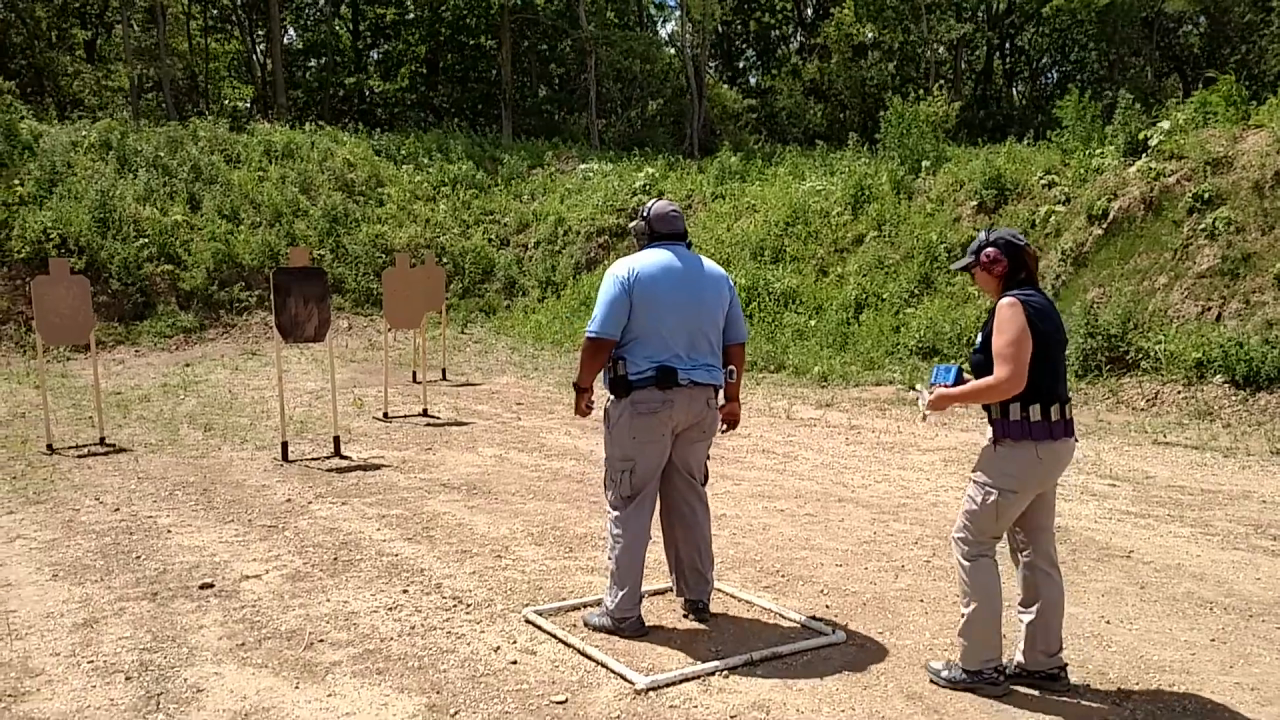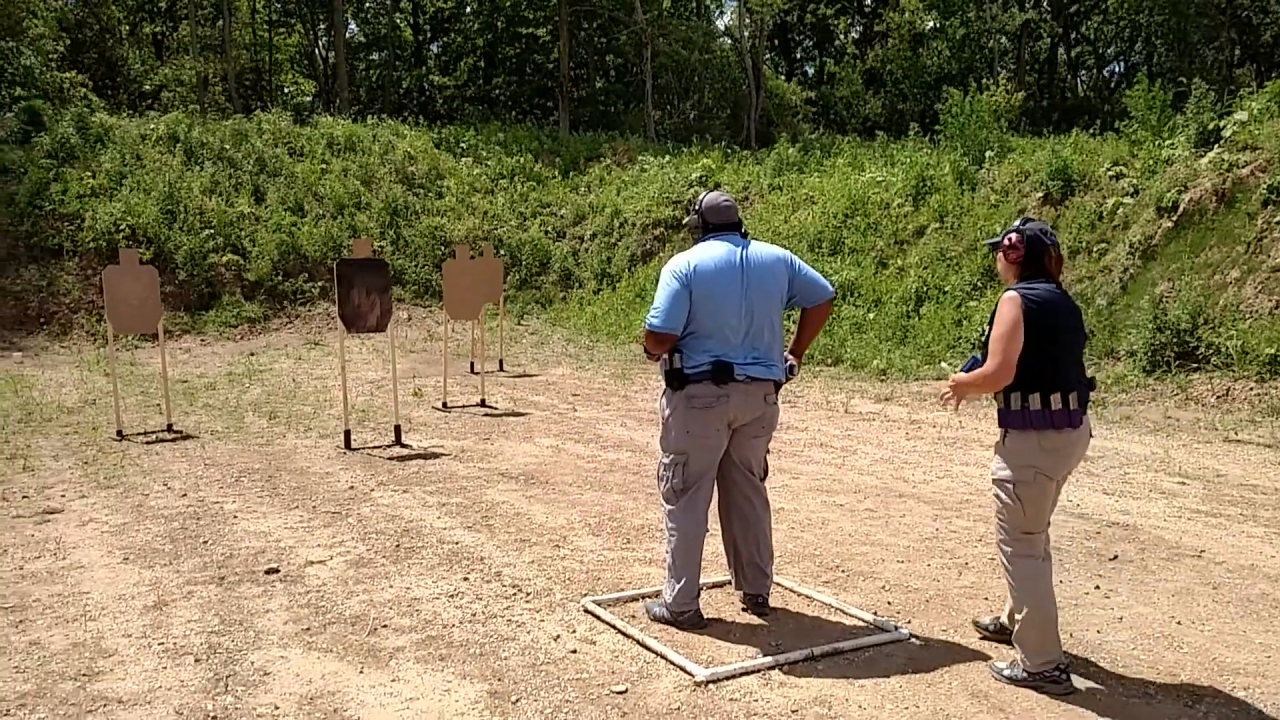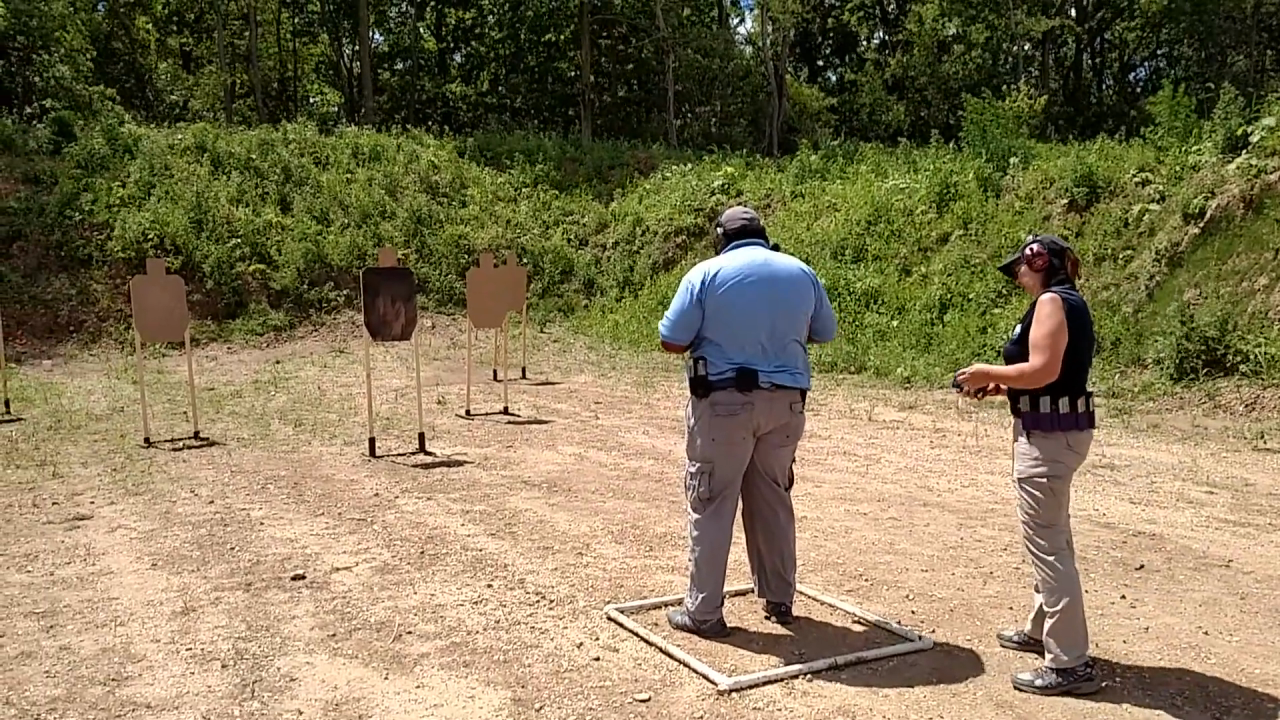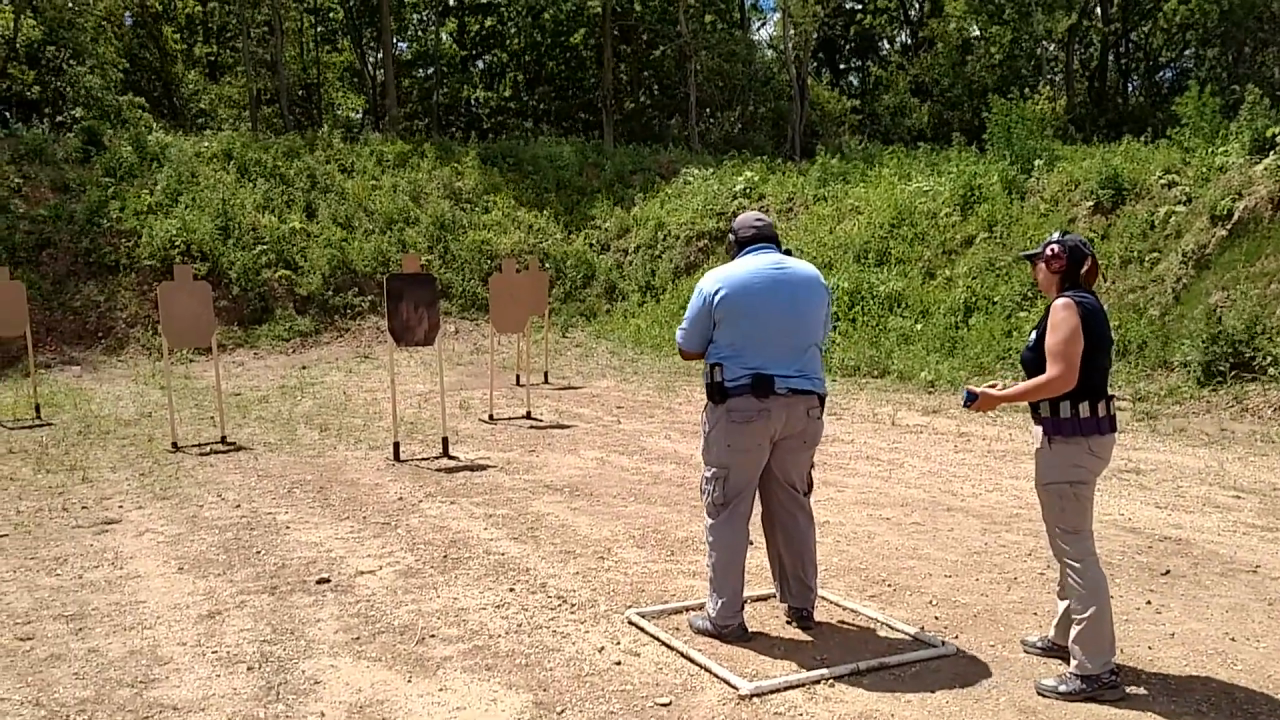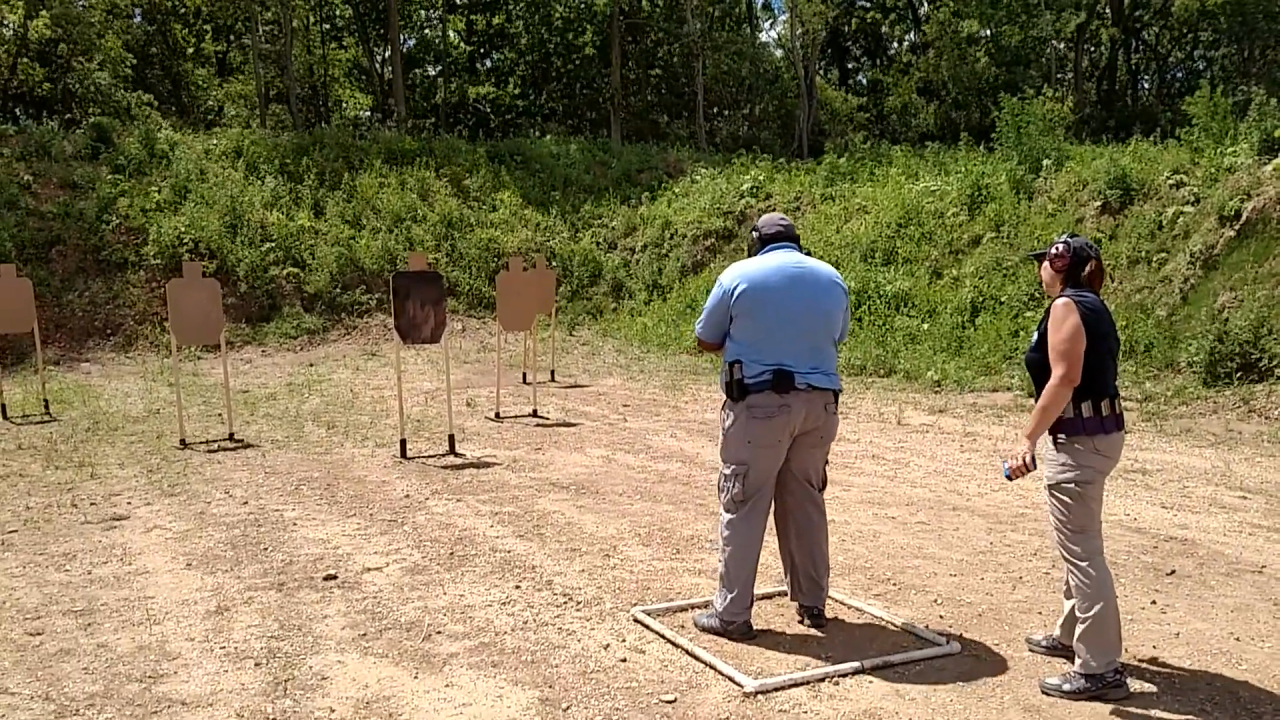
dt=1s
person 1, frame 1
left shoulder: (1011, 306)
right shoulder: (1037, 304)
left elbow: (1009, 382)
left wrist: (951, 396)
right wrist: (969, 386)
left hip: (1021, 445)
right hip: (1046, 441)
left knee: (971, 542)
right knee: (1035, 551)
left ankle: (981, 665)
right ankle: (1043, 661)
person 1, frame 2
left shoulder: (1017, 299)
right shoulder: (1061, 300)
left elbow: (998, 374)
left wrist: (961, 383)
right wrist: (972, 383)
left hip: (1034, 435)
right hip: (1070, 429)
left knee: (1020, 545)
right knee: (1031, 536)
left ankle: (1042, 664)
right ankle: (1018, 622)
person 1, frame 3
left shoulder: (1052, 301)
right shoulder: (1065, 301)
left elbow: (1043, 370)
left wrist: (987, 372)
right wrist: (998, 385)
left hip: (1047, 433)
right hip: (1057, 430)
left knee: (1045, 542)
right knee: (1050, 536)
left ankle: (1069, 663)
right ankle: (1042, 629)
person 1, frame 4
left shoulder: (1066, 306)
right shoulder: (1083, 304)
left elbow: (1061, 379)
left wrist: (999, 398)
right wrist: (1010, 390)
left hip: (1071, 439)
right hip: (1081, 433)
left knee: (1075, 550)
right knee: (1068, 545)
left ankle: (1096, 670)
right ankle: (1066, 636)
person 1, frame 5
left shoulder: (1067, 305)
right shoulder: (1091, 305)
left elbow: (1064, 379)
left wrist: (1029, 438)
left hip: (1078, 438)
right hip: (1098, 432)
left knee: (1082, 550)
right knee: (1078, 544)
left ankle: (1100, 669)
right ankle: (1071, 634)
person 2, frame 1
left shoulder: (627, 270)
right shoulder: (717, 275)
left elbow: (600, 341)
right elbow: (735, 344)
left wrist: (583, 387)
right wrist: (732, 398)
left hip: (643, 400)
right hip: (699, 400)
left knee: (629, 505)
right knee: (689, 498)
left ankle: (623, 611)
right ankle: (697, 597)
person 2, frame 2
left shoulder: (685, 264)
right shoulder: (775, 258)
left elbow: (661, 334)
right elbow: (822, 298)
left wrist: (651, 350)
right wrist: (796, 353)
left hip: (700, 394)
right hip: (760, 394)
left knee: (685, 497)
right knee: (748, 492)
left ankle: (681, 603)
right ankle: (756, 591)
person 2, frame 3
left shoulder: (706, 274)
right shoulder: (800, 272)
left elbow: (672, 341)
right elbow: (825, 333)
left hip: (724, 402)
right hip: (785, 401)
left knee: (711, 506)
right knee: (773, 501)
left ankle: (704, 612)
right ankle: (779, 599)
person 2, frame 4
left shoulder: (719, 281)
right shoulder: (812, 277)
left elbow: (689, 349)
left hip: (741, 408)
right hip: (803, 406)
left knee: (727, 511)
right knee: (792, 506)
left ankle: (724, 616)
right ankle: (801, 604)
person 2, frame 5
left shoulder: (739, 275)
right shoulder: (832, 279)
left elbow: (706, 339)
left hip: (759, 405)
right hip: (818, 403)
left knee: (743, 508)
right knee: (806, 503)
left ankle: (732, 614)
right ankle: (812, 603)
